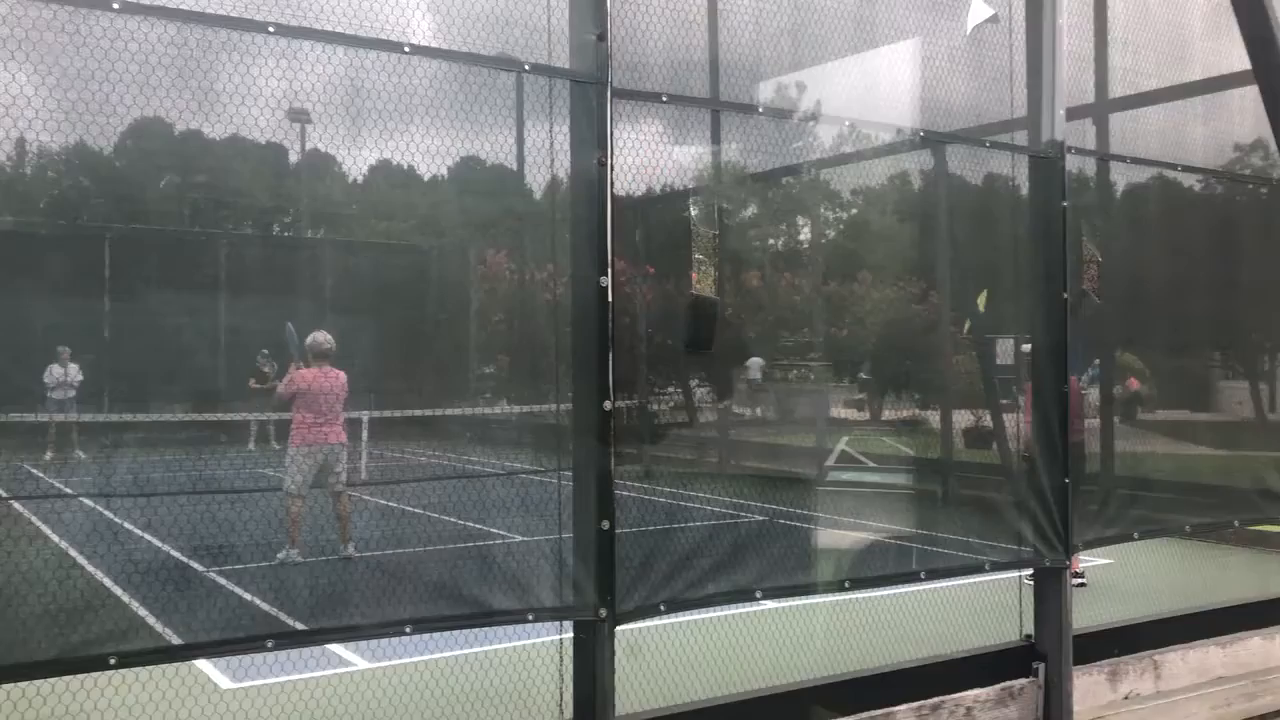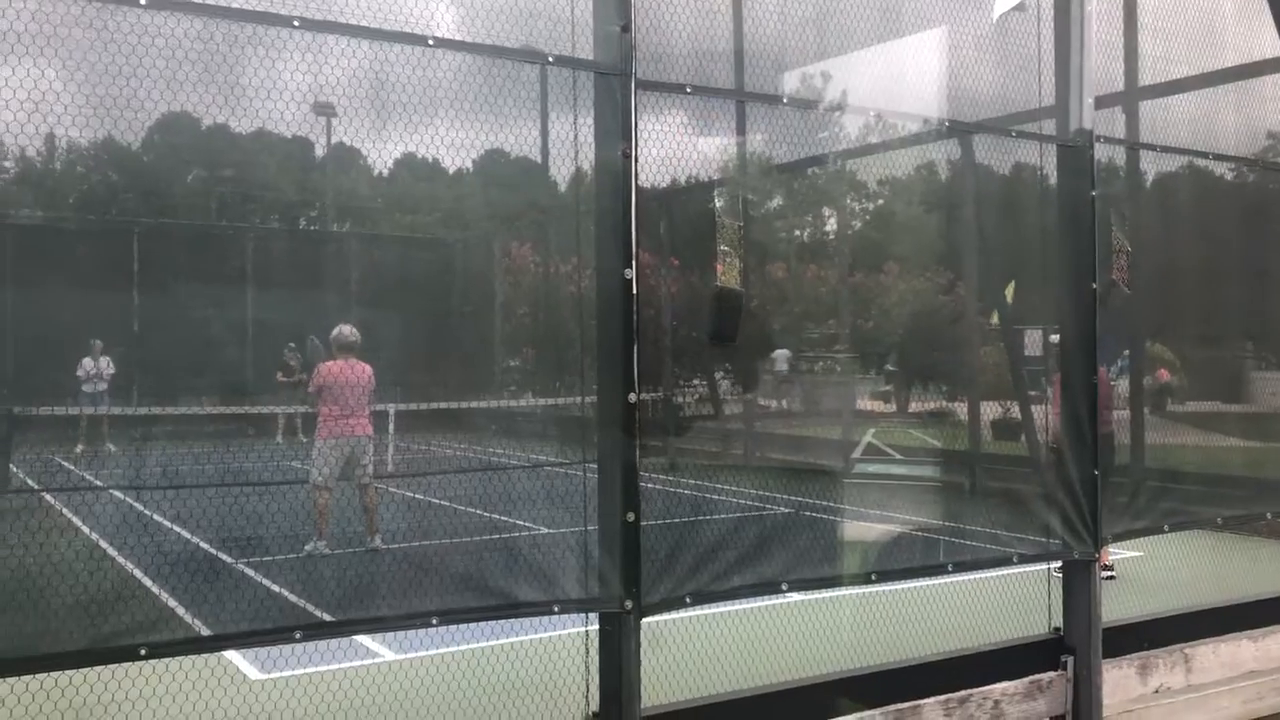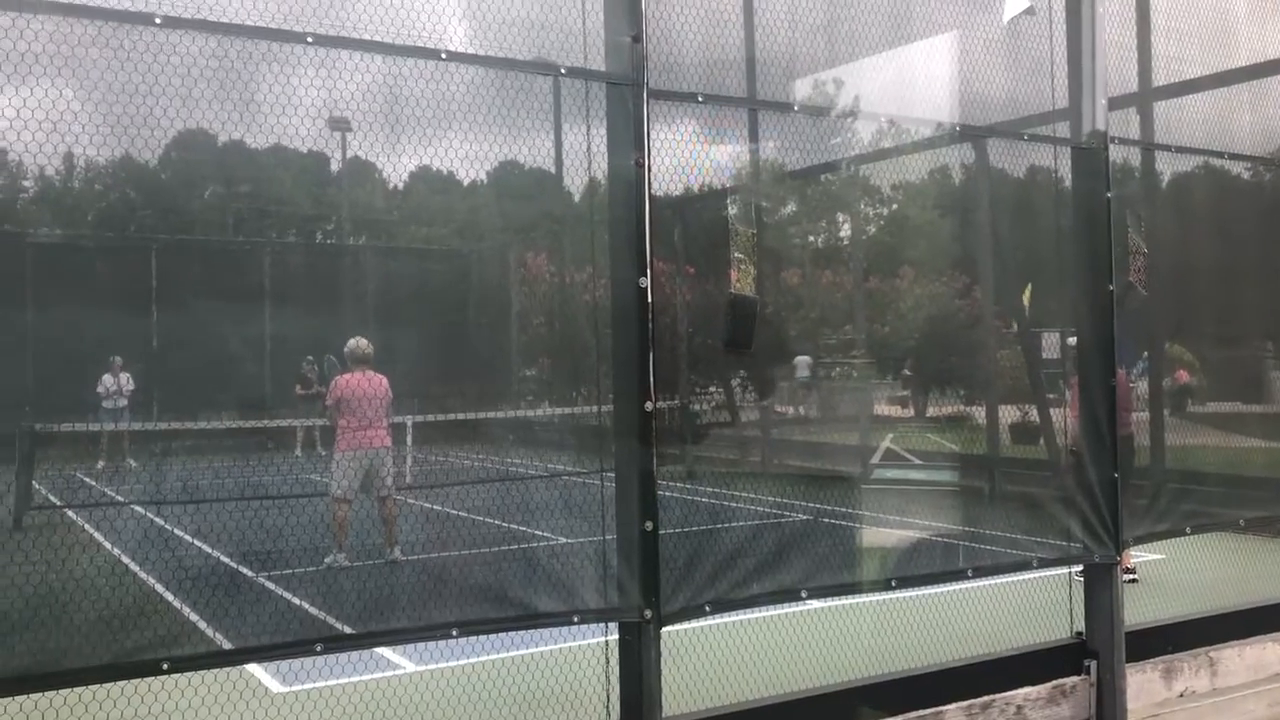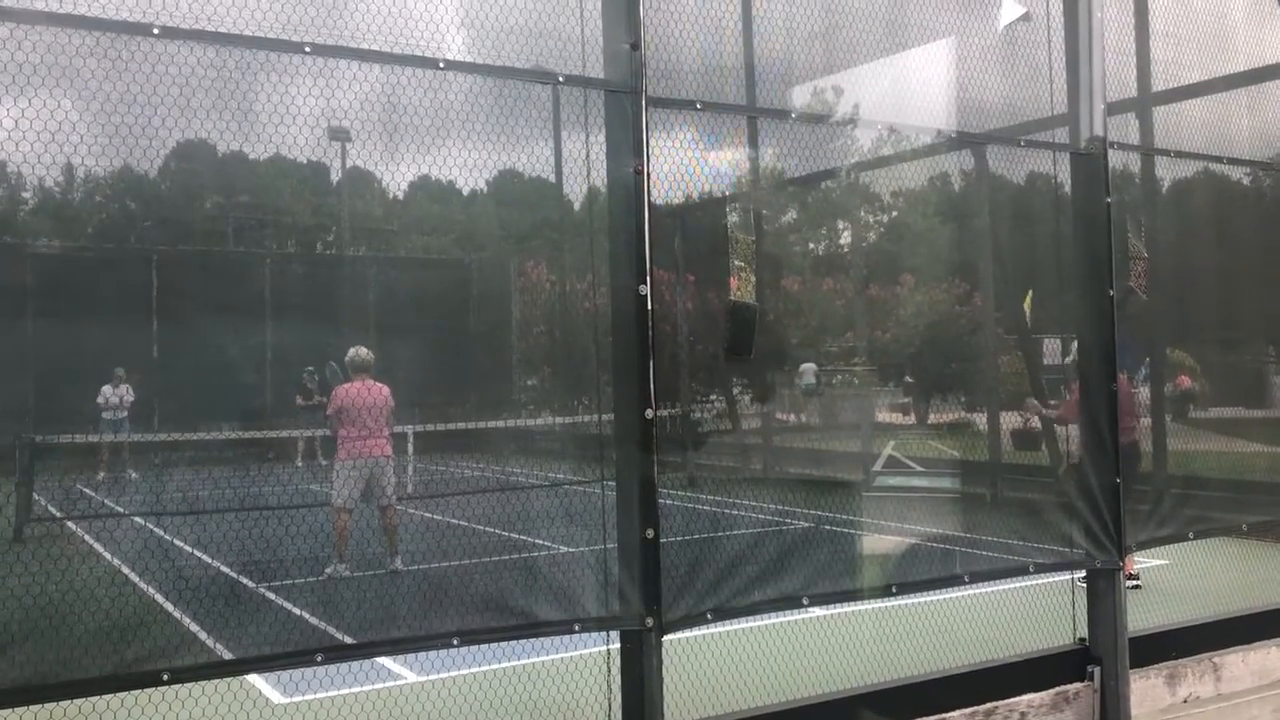
dt=0.5s
person 1, frame 1
right shoulder: (1073, 382)
left elbow: (1032, 425)
right elbow: (1079, 419)
left wrist: (1027, 451)
right hip: (1072, 450)
right ankle: (1074, 568)
person 1, frame 2
left shoulder: (1065, 377)
right shoulder: (1102, 374)
left elbow: (1060, 416)
right elbow: (1108, 408)
left wrist: (1055, 443)
right hip: (1102, 442)
right ankle: (1104, 561)
person 1, frame 3
right shoulder: (1120, 375)
left elbow: (1080, 418)
right elbow: (1127, 410)
left wrist: (1074, 446)
right hip: (1122, 444)
right ankle: (1126, 564)
person 1, frame 4
right shoulder: (1123, 380)
left elbow: (1066, 417)
right elbow: (1133, 416)
left wrist: (1040, 411)
right hip: (1129, 448)
right ankle: (1129, 570)
person 2, frame 1
left shoulder: (299, 376)
right shoulder: (341, 378)
left elbow: (280, 395)
left hip: (304, 442)
right hip: (335, 441)
left knee: (295, 494)
right knee: (340, 493)
left ankle: (293, 549)
right ankle: (347, 545)
person 2, frame 2
left shoulder: (324, 370)
right shoulder: (367, 371)
left elbow: (315, 401)
left hip: (331, 435)
right hip: (361, 434)
left knee: (322, 487)
right knee: (367, 485)
left ankle: (320, 541)
right ankle: (374, 537)
person 2, frame 3
left shoulder: (339, 383)
right shoulder: (383, 382)
left elbow: (333, 419)
left hip: (350, 448)
right hip: (380, 445)
left knee: (341, 499)
right knee: (386, 497)
left ankle: (339, 553)
right ankle: (393, 549)
person 2, frame 4
left shoulder: (340, 393)
right shoulder: (385, 391)
left elbow: (335, 428)
left hip: (350, 456)
right hip: (382, 454)
left knee: (342, 509)
right knee: (388, 506)
left ankle: (341, 563)
right ankle: (395, 558)
